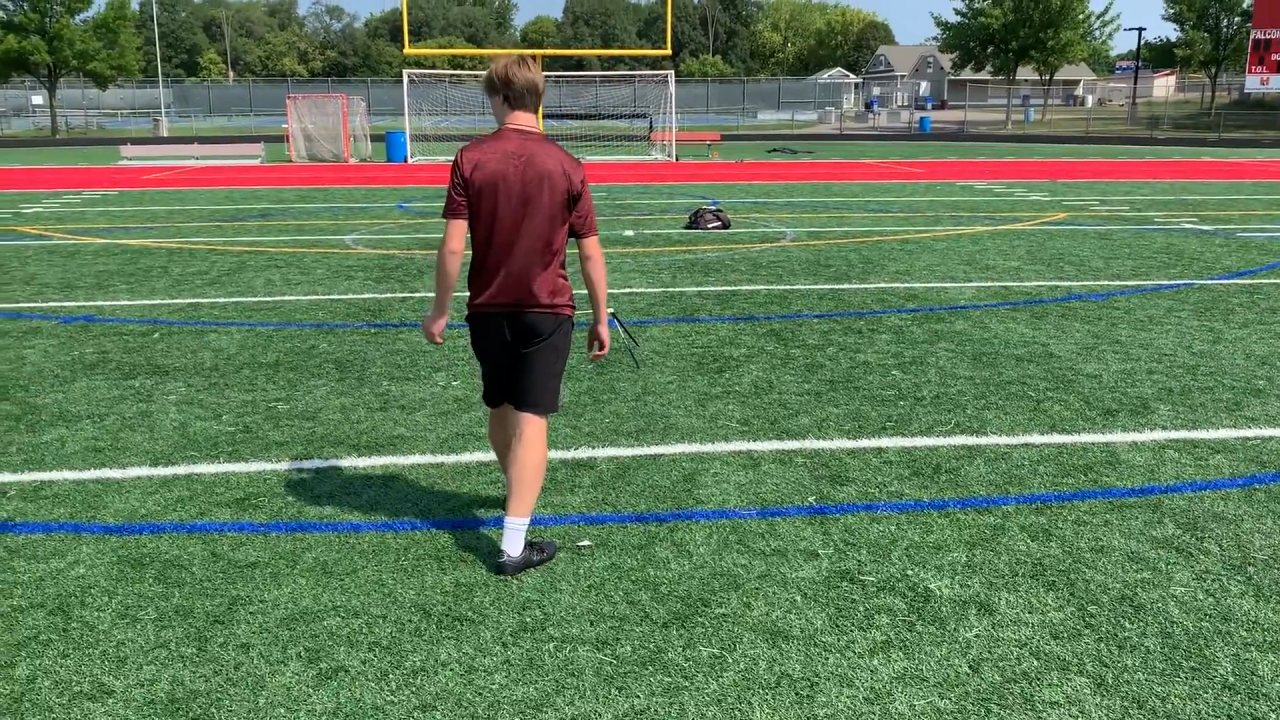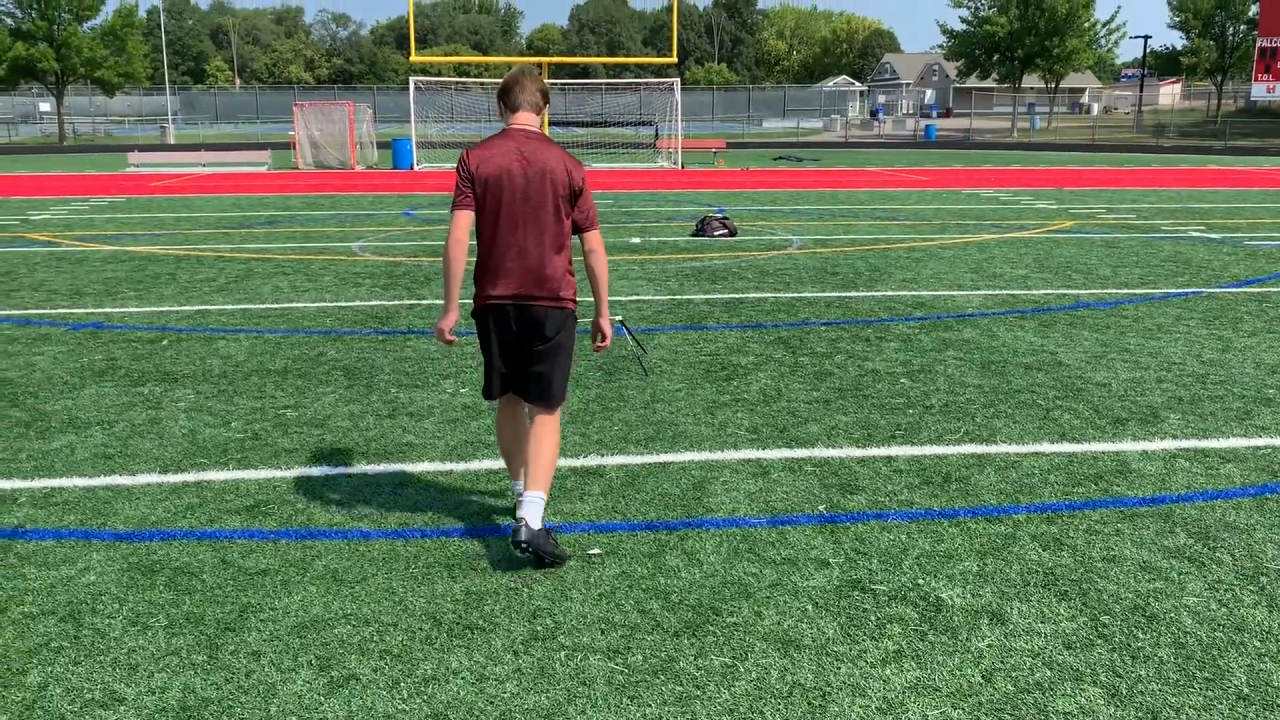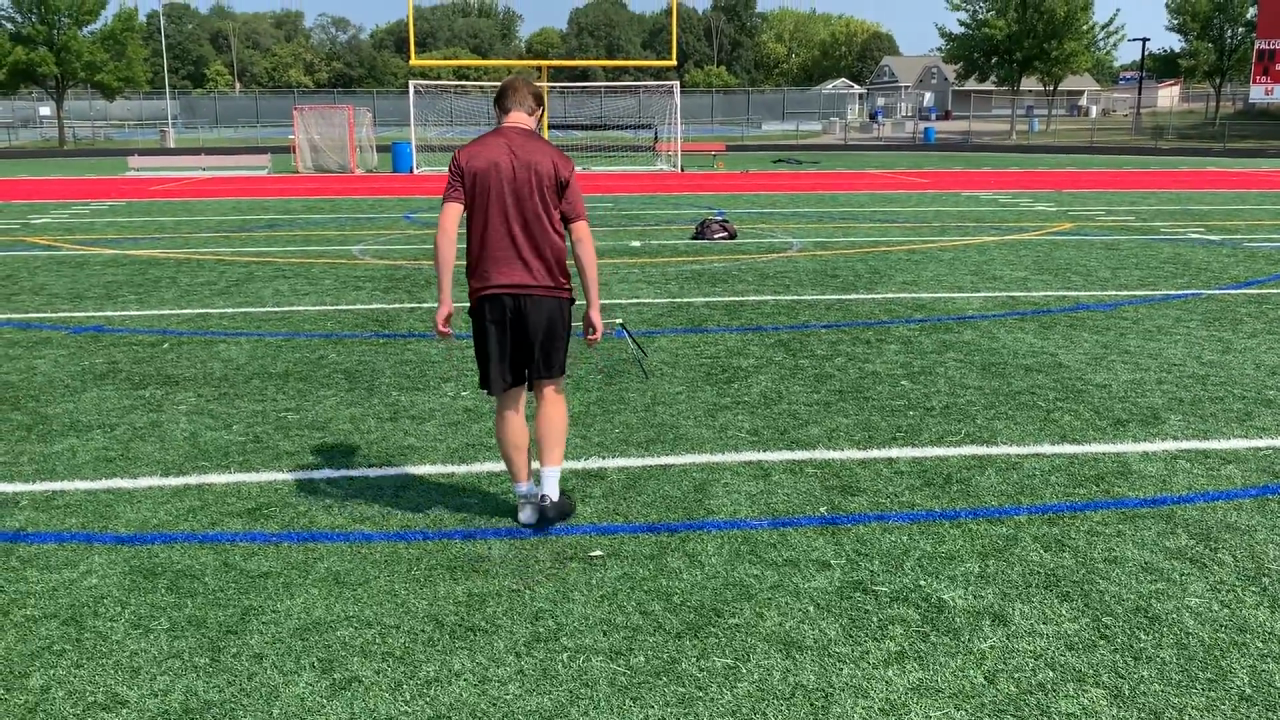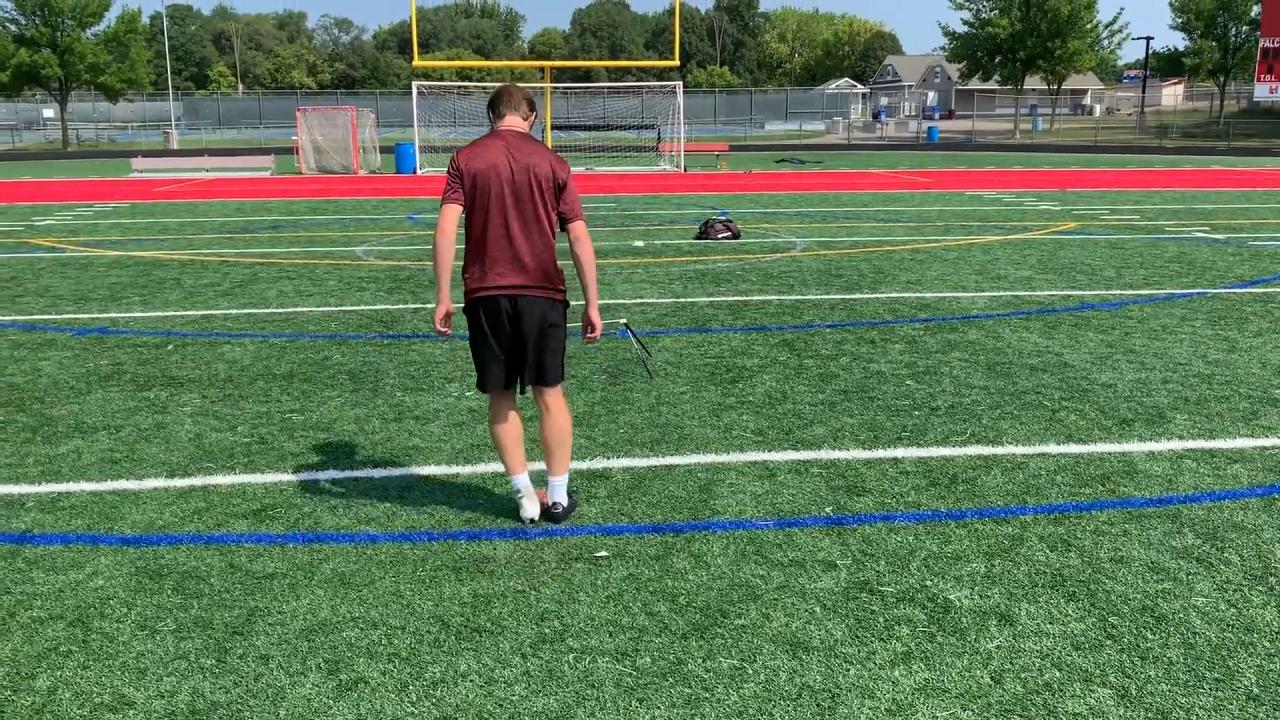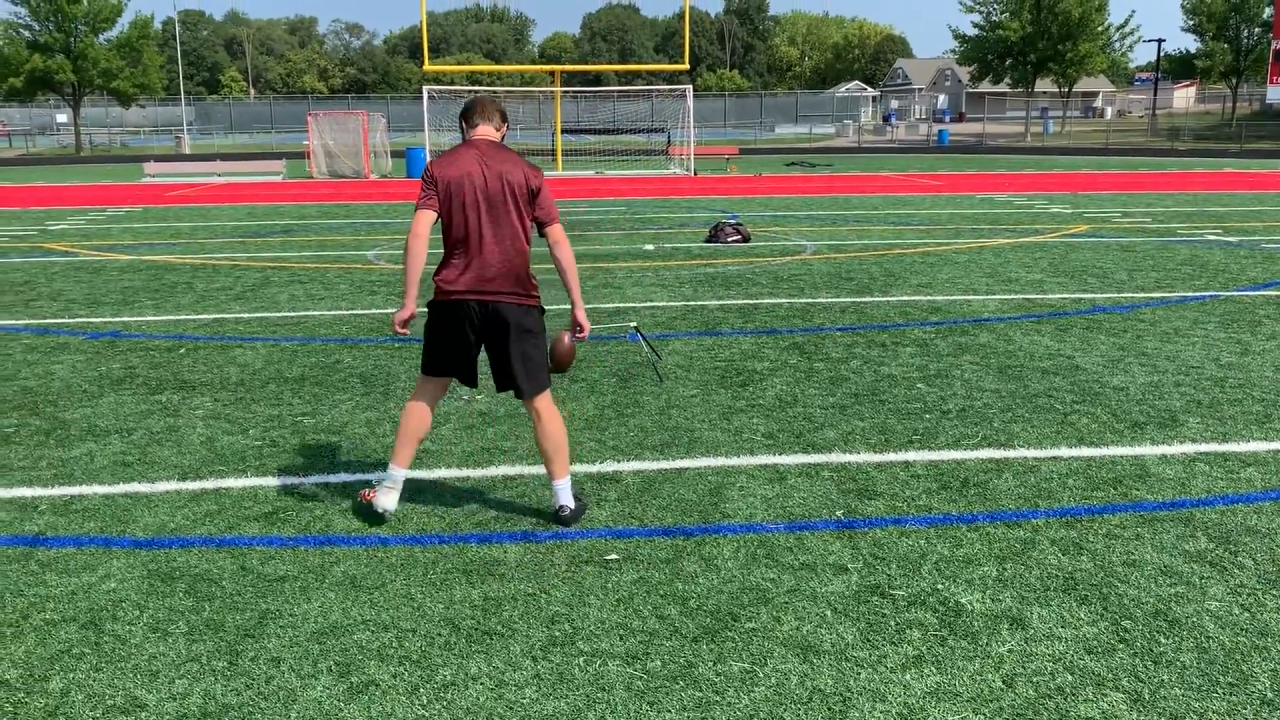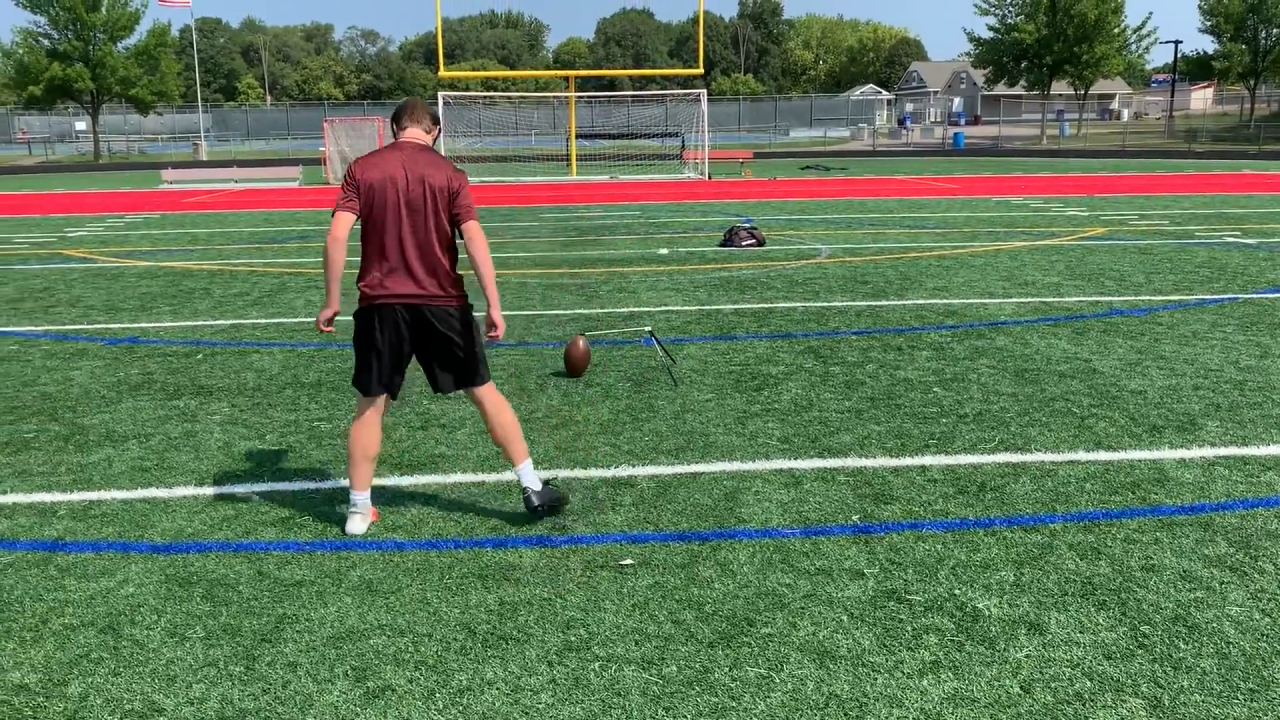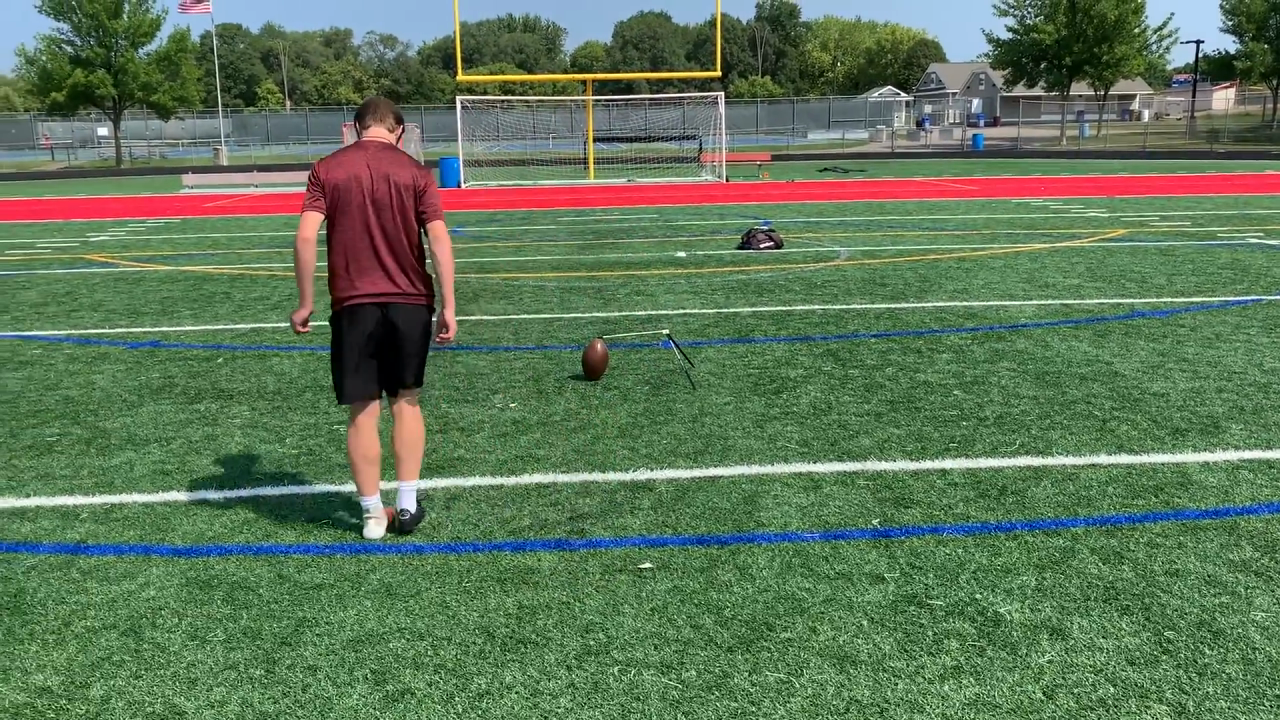
dt=0.3s
person 1, frame 1
left shoulder: (471, 158)
right shoulder: (567, 167)
left elbow: (452, 246)
right elbow: (590, 252)
left wrist: (440, 310)
right wrist: (601, 319)
left hip: (488, 309)
right hip: (547, 312)
left knee: (501, 407)
right knee: (531, 422)
left ankle: (514, 494)
right ankle: (514, 545)
person 1, frame 2
left shoulder: (476, 157)
right shoulder: (567, 164)
left elbow: (458, 238)
right elbow: (593, 246)
left wrist: (451, 306)
right wrist: (603, 311)
left hip: (495, 302)
right hip: (552, 304)
left knee: (508, 402)
right knee: (544, 414)
left ankle: (523, 497)
right ankle: (531, 519)
person 1, frame 3
left shoulder: (468, 156)
right shoulder: (555, 160)
left elbow: (446, 229)
right elbow: (581, 237)
left wrist: (444, 299)
right wrist: (593, 304)
left hip: (490, 294)
right hip: (548, 292)
left knee: (509, 398)
right knee: (550, 389)
left ankle: (525, 499)
right ankle: (549, 490)
person 1, frame 4
left shoulder: (466, 158)
right shoulder: (552, 162)
left elbow: (445, 229)
right elbow: (579, 237)
left wrist: (443, 297)
right wrist: (592, 303)
left hip: (485, 294)
right hip: (542, 294)
left knee: (500, 397)
right knee: (549, 395)
left ankle: (525, 494)
right ankle: (558, 496)
person 1, frame 5
left shoulder: (441, 167)
right shoulder: (526, 170)
left elbow: (419, 233)
right elbow: (558, 240)
left wrist: (409, 301)
right wrist: (577, 305)
left hip: (456, 297)
right hip: (516, 299)
left knee: (427, 390)
right knee: (539, 400)
left ankle: (389, 489)
right ankle: (565, 499)
person 1, frame 6
left shoulder: (362, 168)
right shoulder: (447, 173)
left elbow: (337, 236)
right elbow: (476, 242)
left wrist: (333, 300)
right wrist: (494, 306)
left hip: (381, 304)
right hip: (442, 303)
left knee: (370, 406)
right knee: (484, 392)
left ankle: (358, 510)
right ankle: (532, 486)
person 1, frame 7
left shoulder: (327, 169)
right shoulder: (416, 171)
left elbow: (306, 236)
right elbow: (439, 240)
left wrist: (306, 301)
right wrist: (448, 306)
left hip: (353, 305)
right hip: (410, 302)
left knee: (362, 412)
right knee: (406, 401)
left ankle: (373, 514)
right ankle: (407, 504)
